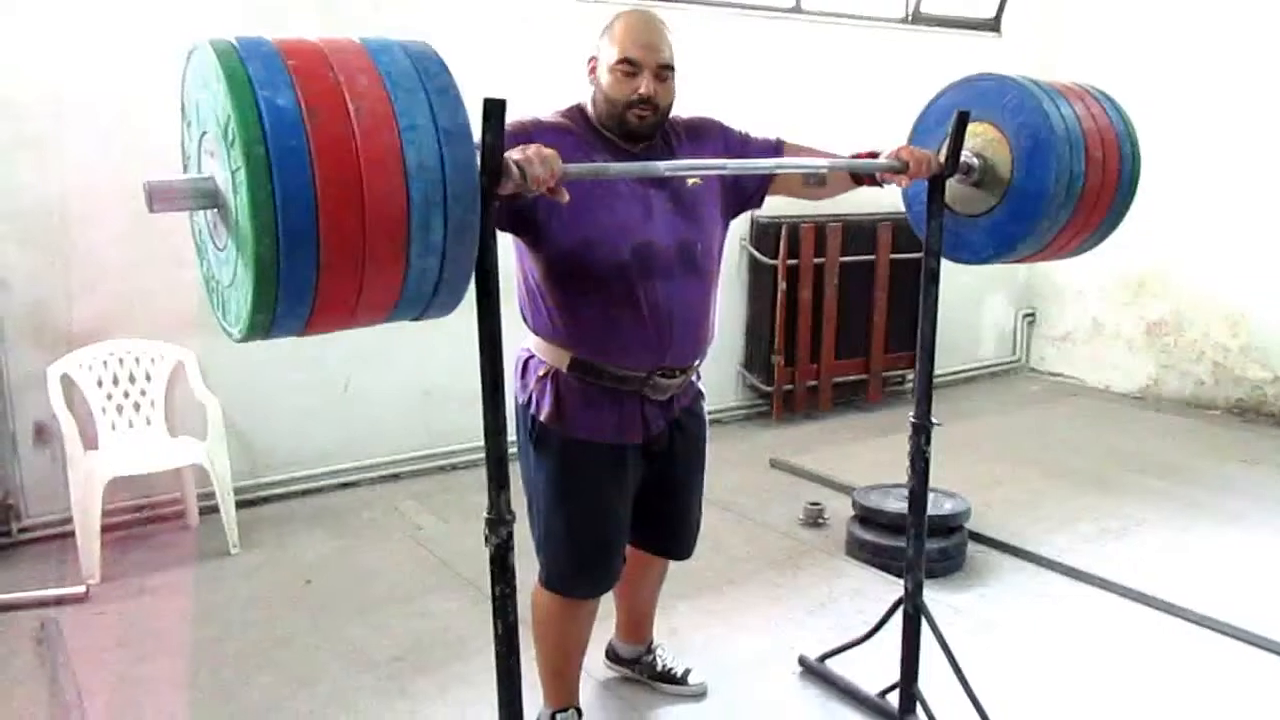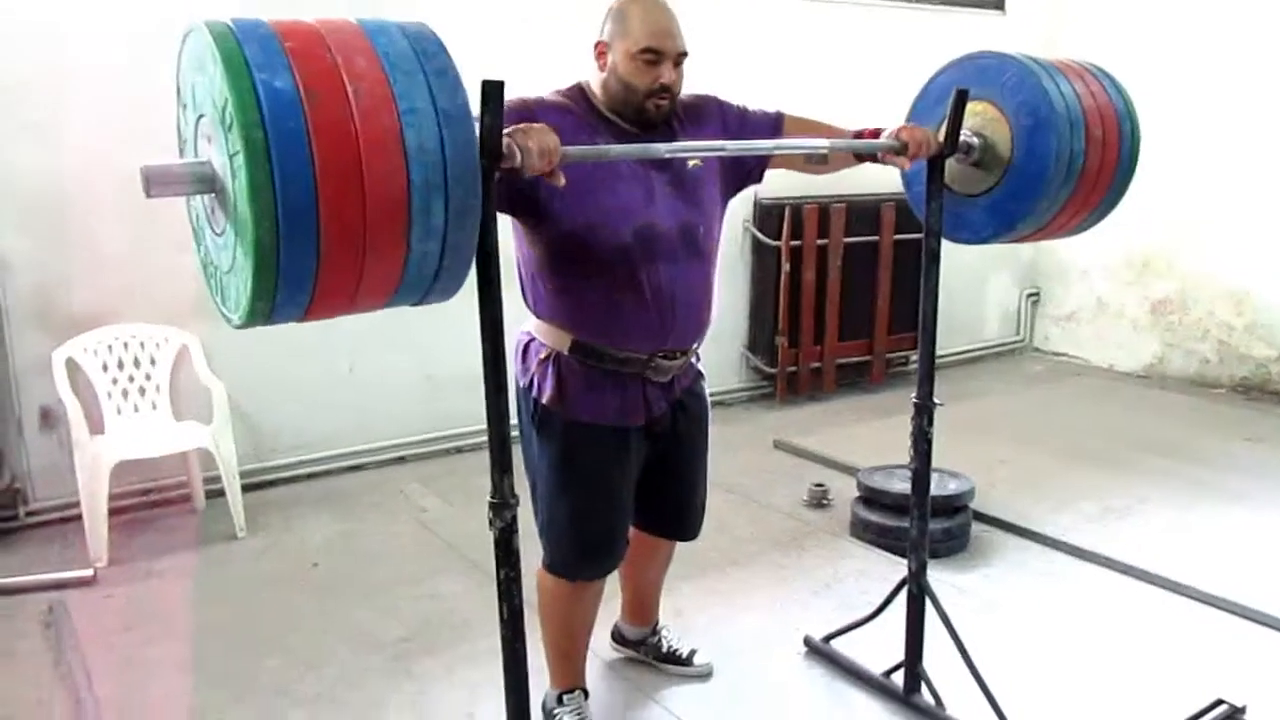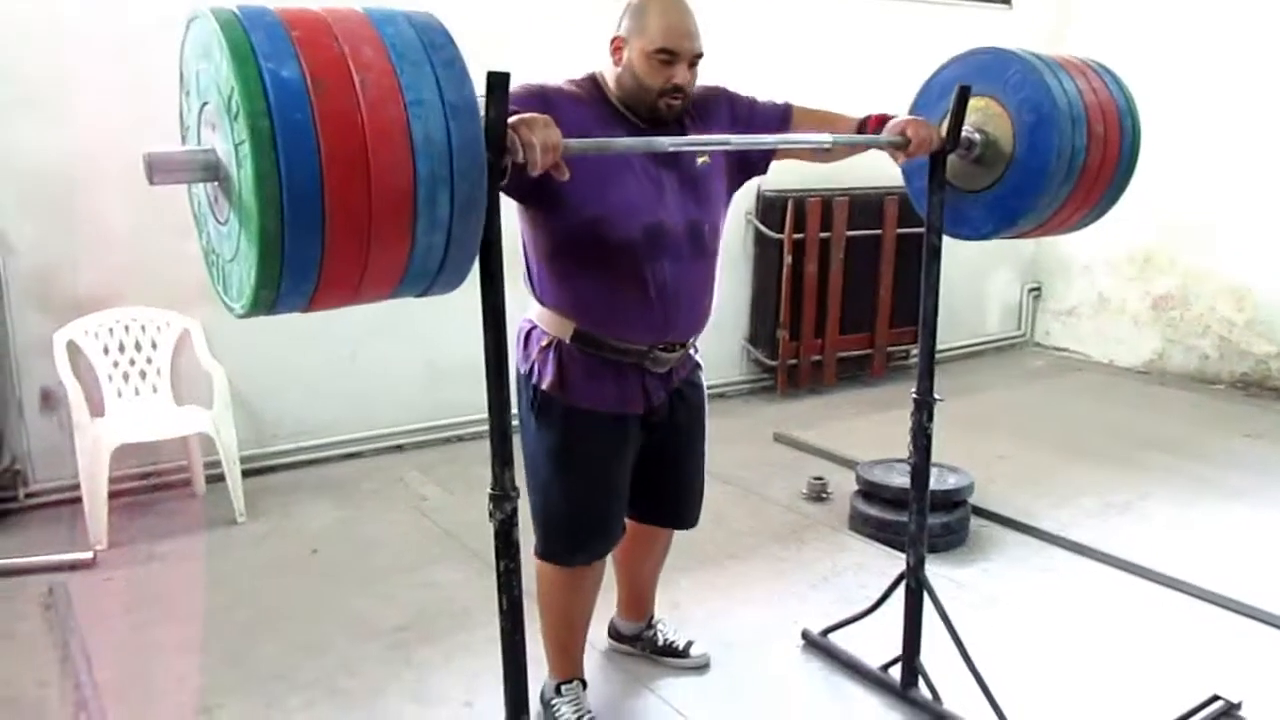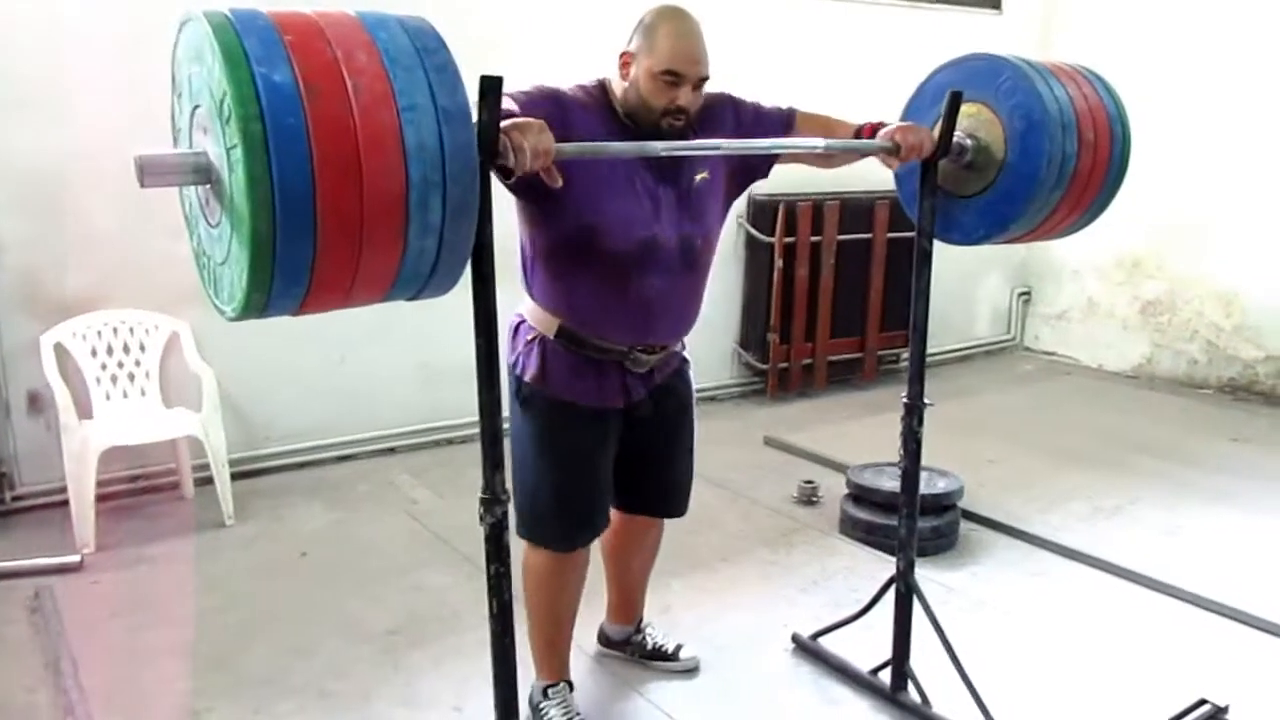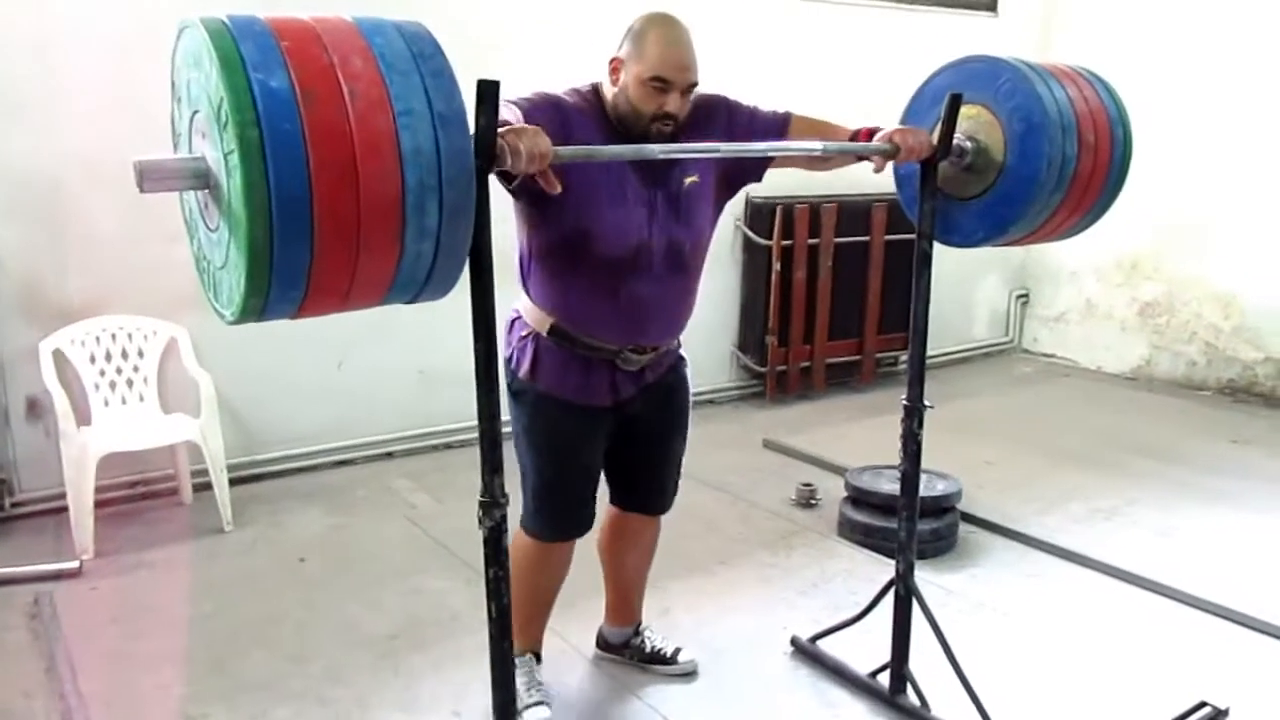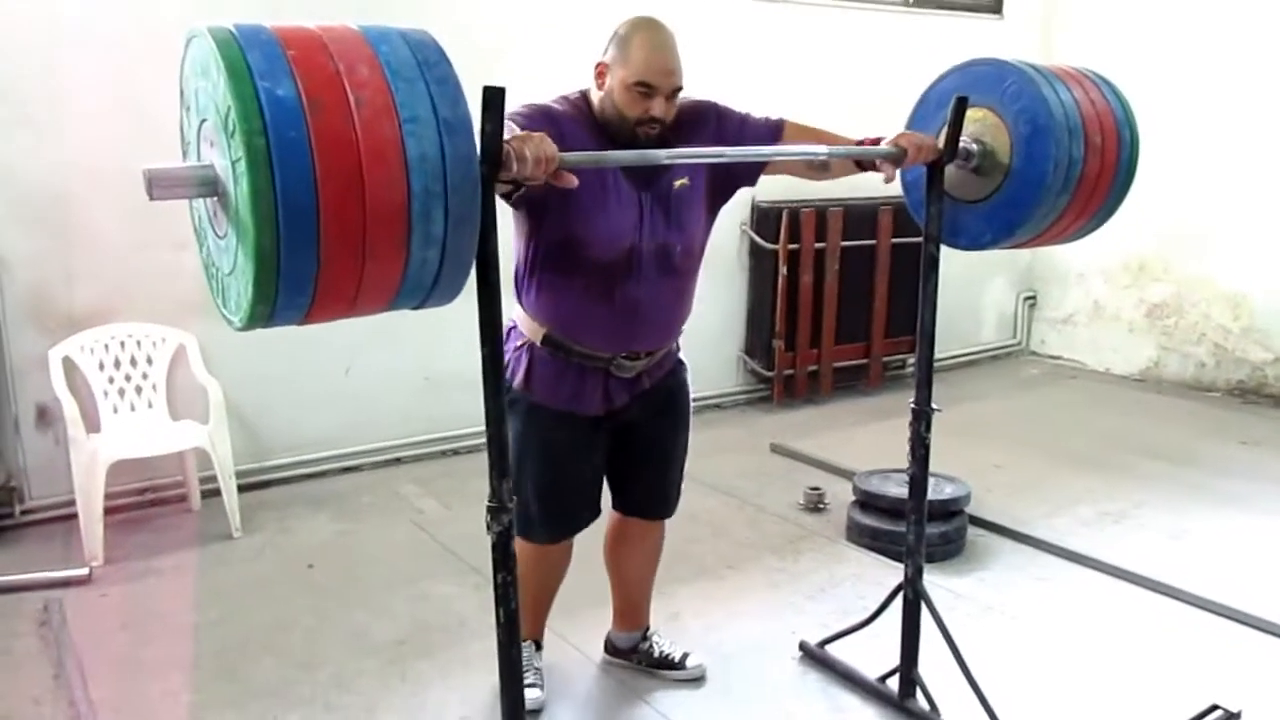
dt=0.2s
person 1, frame 1
left shoulder: (706, 146)
right shoulder: (544, 147)
left elbow: (800, 170)
left wrist: (875, 167)
right wrist: (507, 172)
left hip: (676, 400)
right hip: (579, 407)
left knee: (657, 543)
right knee: (576, 571)
left ankle: (633, 648)
person 1, frame 2
left shoulder: (706, 123)
right shoulder: (544, 126)
left elbow: (799, 142)
left wrist: (875, 141)
right wrist: (504, 148)
left hip: (676, 381)
right hip: (581, 388)
left knee: (664, 523)
right knee: (581, 553)
left ankle: (639, 629)
person 1, frame 3
left shoulder: (716, 117)
right shoulder: (554, 114)
left elbow: (807, 131)
left wrist: (881, 127)
right wrist: (509, 137)
left hip: (673, 371)
right hip: (579, 375)
left knee: (660, 514)
right knee: (576, 539)
left ankle: (635, 624)
person 1, frame 4
left shoulder: (721, 126)
right shoulder: (561, 118)
left elbow: (810, 134)
left wrist: (877, 134)
right wrist: (506, 135)
left hip: (660, 367)
right hip: (566, 370)
left knee: (648, 506)
right knee: (563, 529)
left ankle: (625, 627)
person 1, frame 5
left shoulder: (715, 127)
right shoulder: (559, 122)
left elbow: (802, 137)
right elbow: (498, 130)
left wrist: (873, 139)
right wrist: (508, 140)
left hip: (655, 364)
right hip: (561, 365)
left knee: (642, 504)
right knee: (554, 521)
left ankle: (622, 631)
person 1, frame 6
left shoulder: (704, 131)
right shoulder: (553, 130)
left elbow: (796, 148)
right elbow: (501, 149)
left wrist: (873, 151)
right wrist: (512, 155)
left hip: (654, 371)
right hip: (557, 374)
left knee: (645, 511)
right knee: (549, 522)
left ankle: (630, 635)
right ankle: (524, 647)
